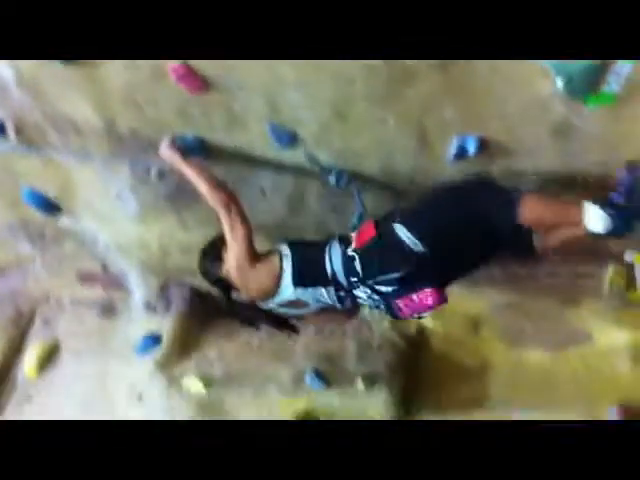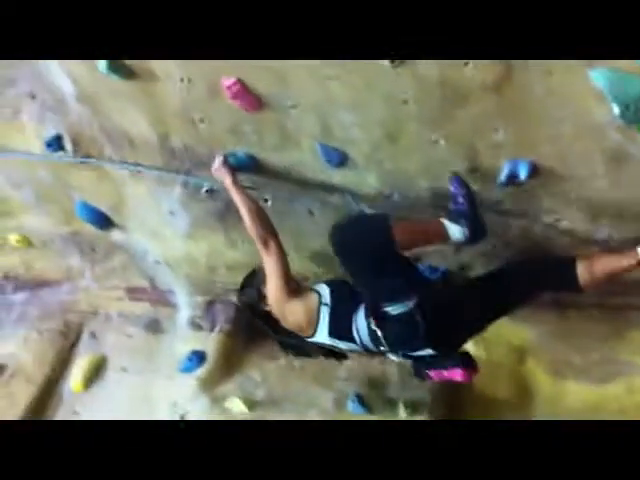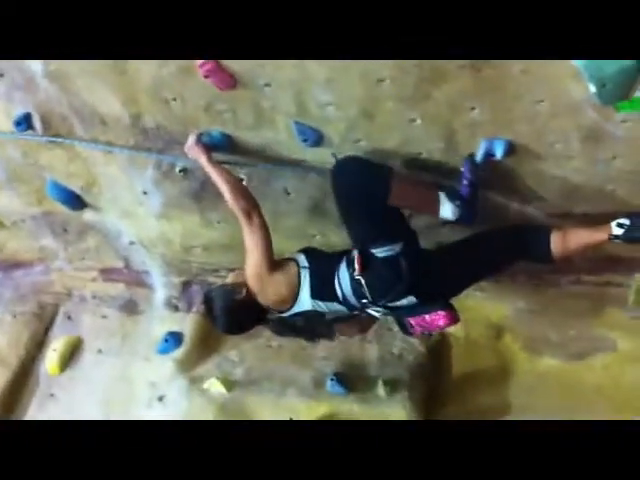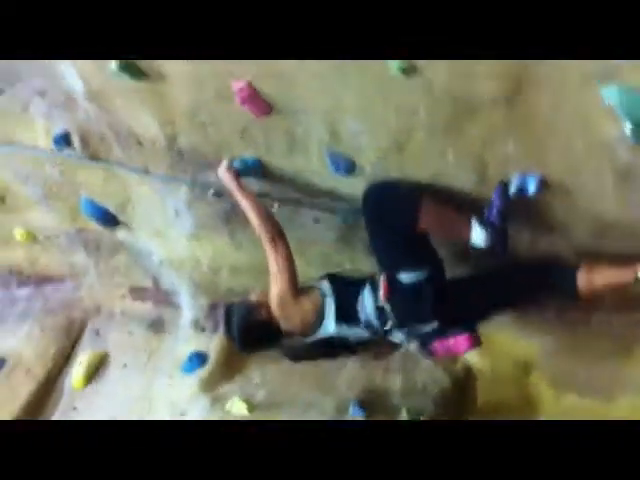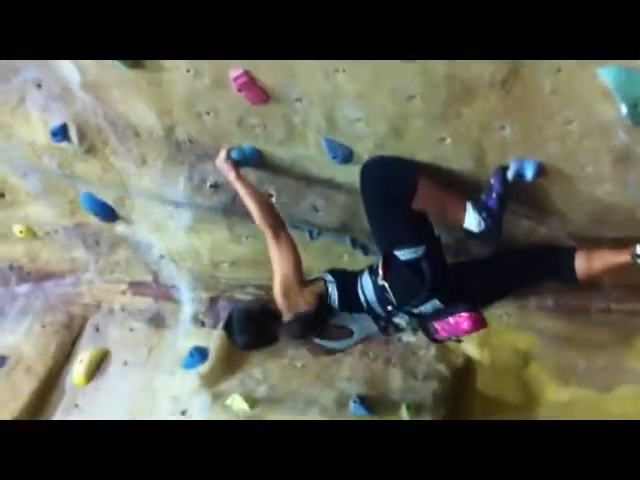
dt=0.5s
person 1, frame 1
left shoulder: (263, 294)
right shoulder: (249, 273)
right elbow: (228, 207)
right wrist: (181, 160)
left hip: (379, 288)
right hip: (379, 259)
left knee: (495, 231)
right knee: (477, 196)
left ankle: (595, 223)
person 1, frame 2
left shoulder: (310, 315)
right shoulder: (289, 307)
right elbow: (266, 240)
right wrist: (230, 181)
left hip: (419, 330)
right hip: (407, 323)
left knee: (537, 269)
right knee: (352, 232)
right ankle: (456, 226)
person 1, frame 3
left shoulder: (279, 311)
right shoulder: (266, 283)
left elbow: (357, 319)
right elbow: (247, 212)
right wrist: (204, 158)
left hip: (388, 292)
right hip: (388, 274)
left knee: (516, 239)
right knee: (350, 171)
right ankle: (449, 205)
person 1, frame 4
left shoulder: (295, 331)
right shoulder: (286, 307)
right elbow: (274, 239)
right wrist: (234, 184)
left hip: (405, 312)
right hip: (409, 298)
left knee: (532, 275)
right knee: (382, 197)
right ankle: (481, 233)
person 1, frame 5
left shoulder: (311, 335)
right shoulder: (289, 296)
right elbow: (274, 230)
right wrist: (235, 176)
left hip: (412, 307)
right hip: (410, 281)
right knee: (380, 172)
right ankle: (476, 218)
